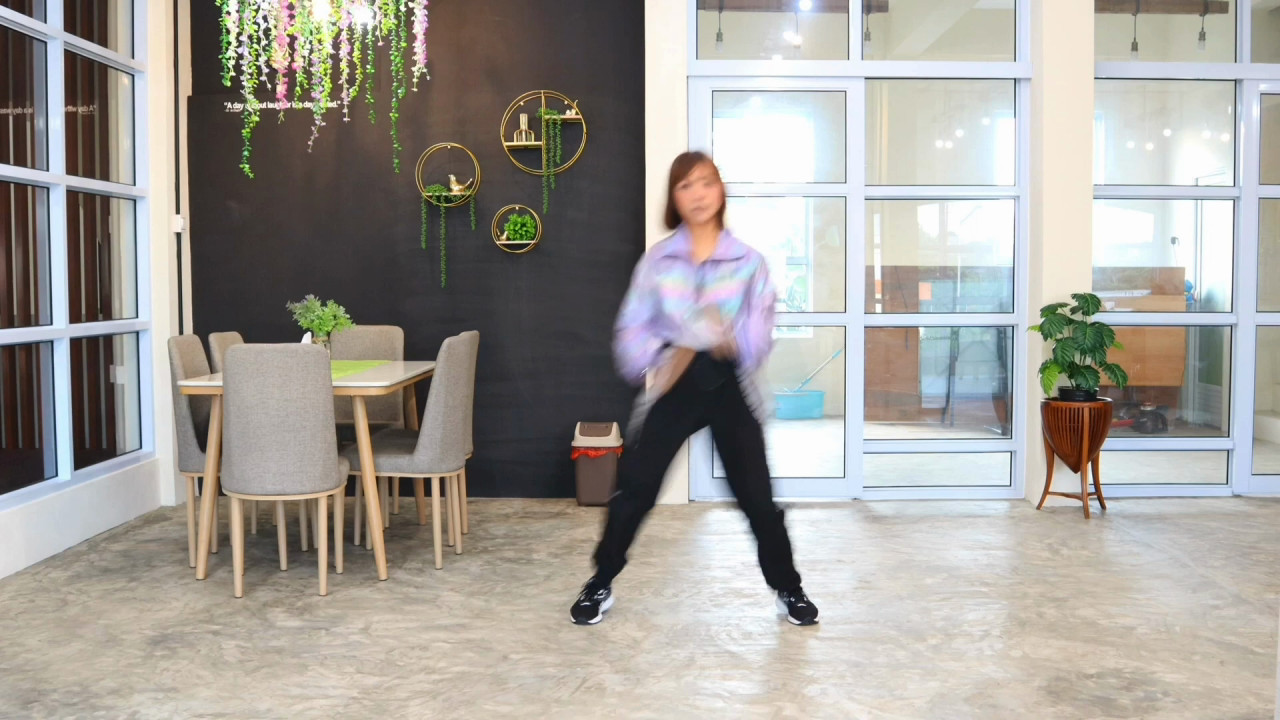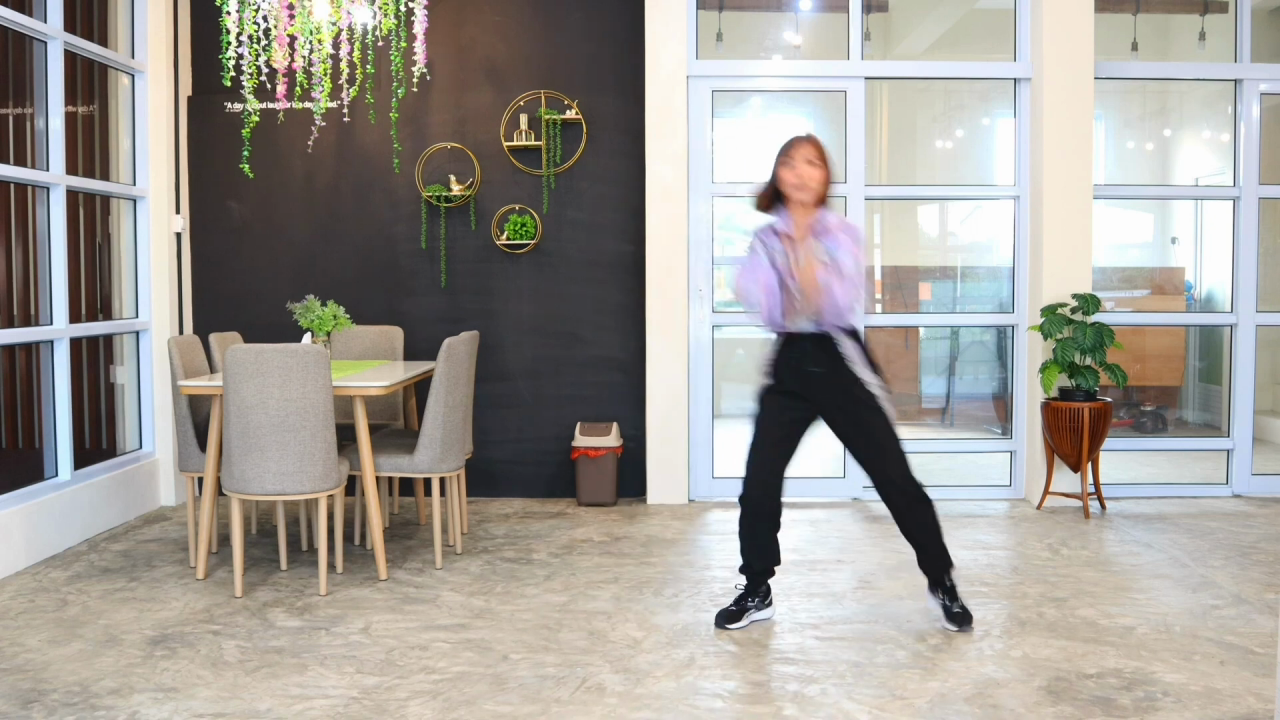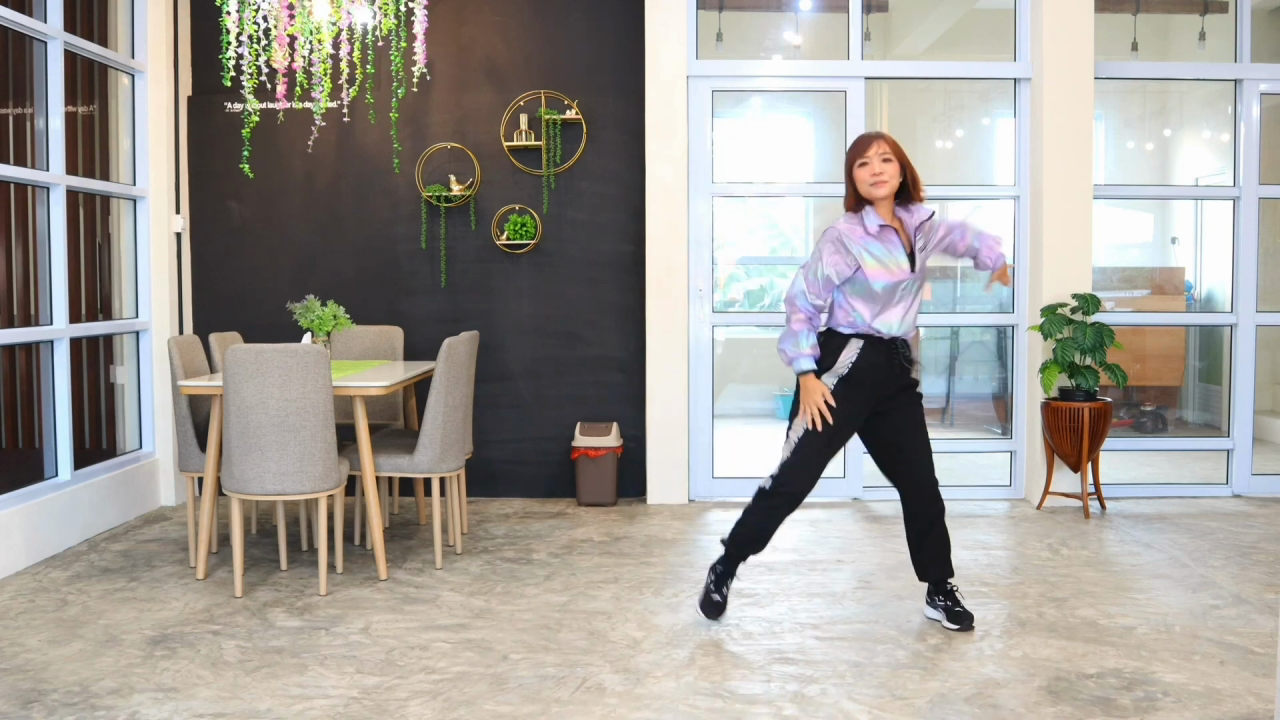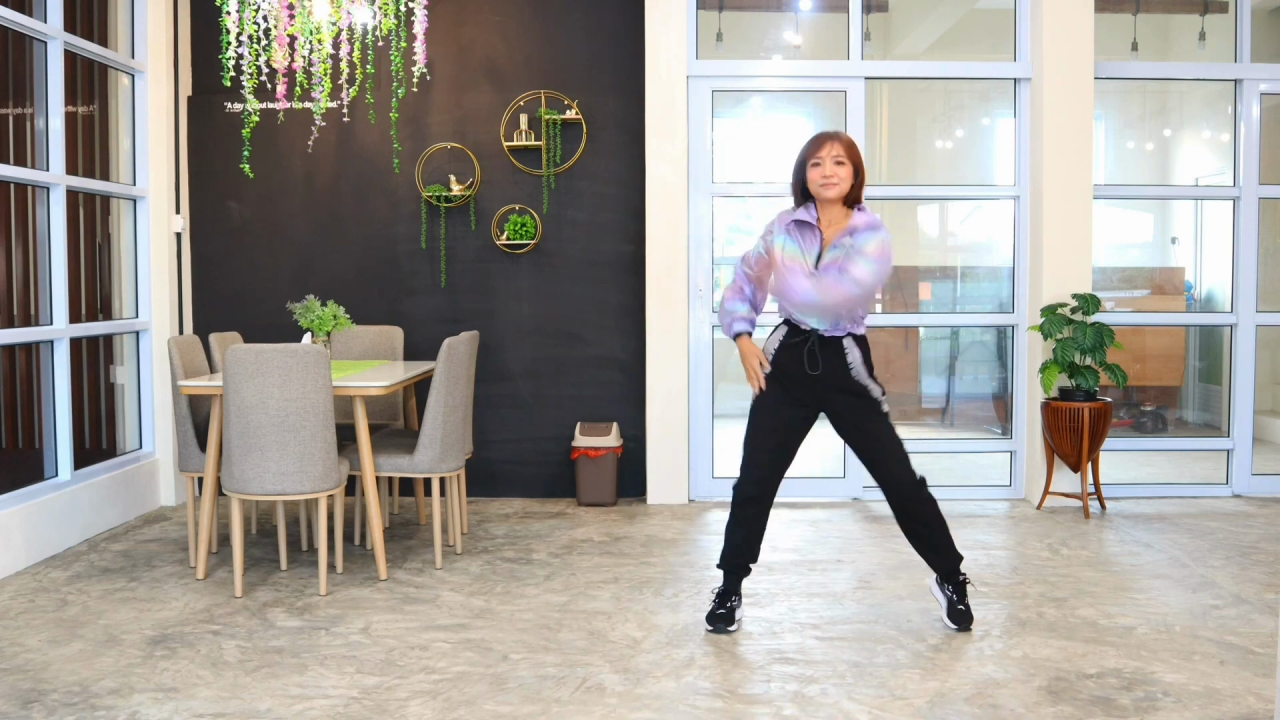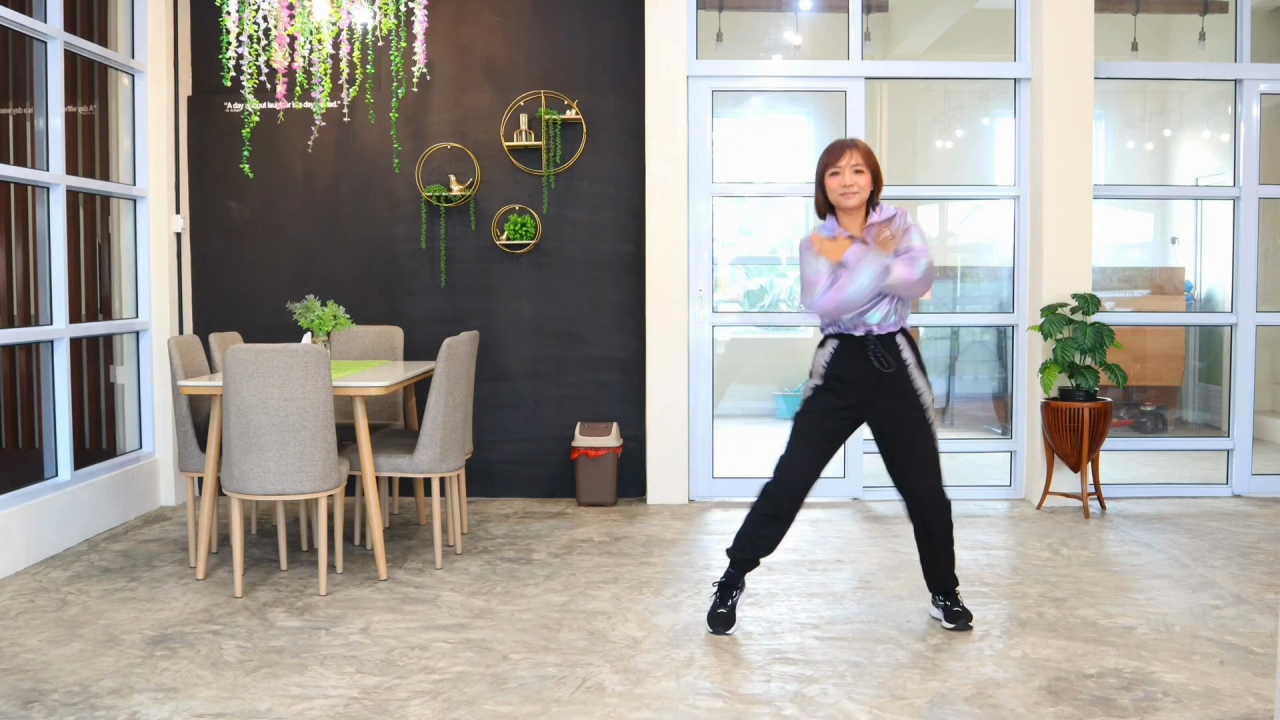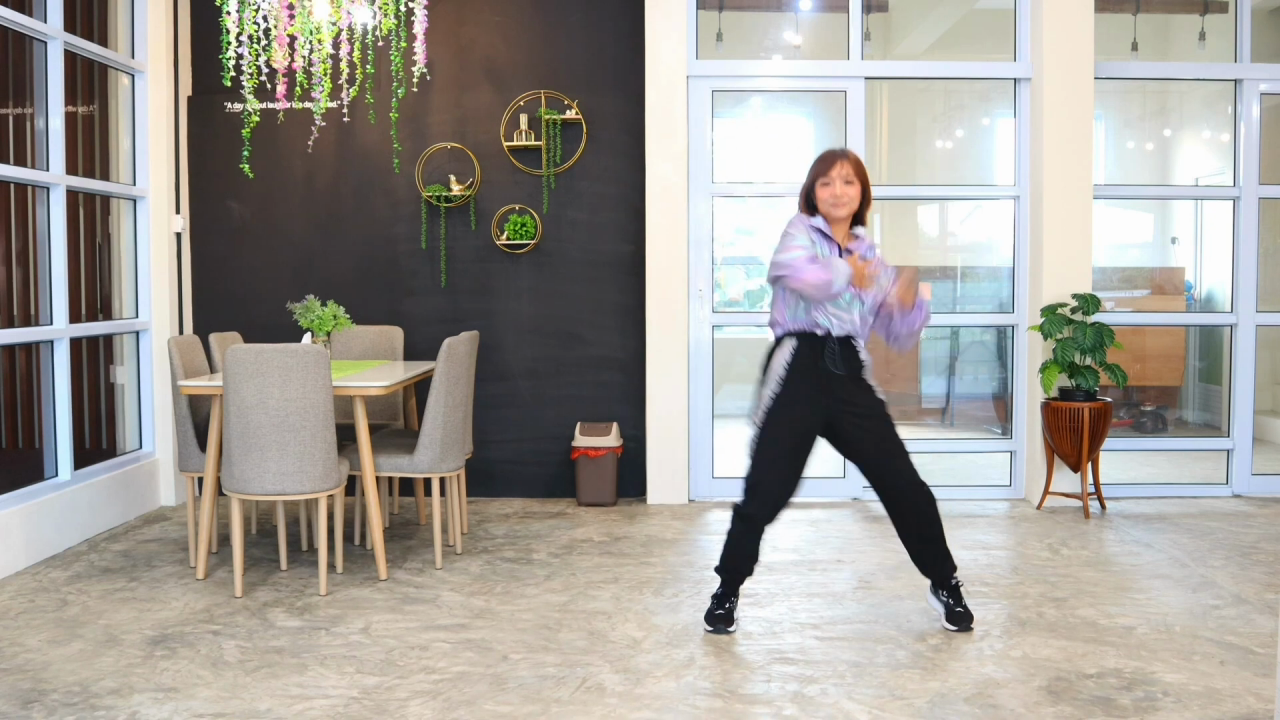
dt=0.4s
person 1, frame 1
left shoulder: (747, 260)
right shoulder: (656, 260)
left elbow: (761, 331)
right elbow: (631, 329)
left wrist: (732, 342)
right wrist: (653, 364)
left hip: (730, 381)
right hip: (672, 380)
left knee: (756, 495)
right knee: (633, 491)
left ankle: (787, 587)
right ankle: (602, 581)
person 1, frame 2
left shoulder: (840, 231)
right shoulder: (764, 238)
left elbow: (846, 302)
right elbow: (753, 293)
left wrist: (814, 285)
right wrist: (790, 294)
left hip: (843, 363)
right hip: (794, 360)
left knee: (896, 481)
right knee: (760, 483)
left ankle: (942, 585)
right ankle: (756, 591)
person 1, frame 3
left shoulder: (916, 220)
right shoulder: (844, 234)
left elbow: (950, 235)
right elbow: (803, 304)
left wrist: (992, 255)
right wrist: (808, 374)
left hip: (894, 370)
right hip: (846, 366)
left knee: (921, 484)
right knee: (794, 479)
left ankle: (939, 591)
right ankle: (724, 570)
person 1, frame 4
left shoulder: (871, 232)
right shoulder: (787, 224)
left elbow: (849, 295)
right elbow: (745, 277)
left wrist: (785, 279)
right wrist: (741, 332)
left hip: (844, 362)
right hip: (789, 360)
left knee: (897, 476)
right knee: (755, 478)
left ankle: (950, 578)
right ankle: (730, 588)
person 1, frame 5
left shoulder: (897, 222)
right shoulder: (817, 242)
left elbow: (914, 279)
right elbow: (827, 304)
left wrist: (854, 257)
right wrist: (874, 254)
left hip: (895, 363)
right hip: (840, 366)
left knee: (924, 486)
right knee: (790, 479)
left ankle: (943, 591)
right ankle: (733, 580)
person 1, frame 6
left shoulder: (872, 260)
right shoulder: (800, 230)
left elbow: (901, 337)
right elbow: (797, 275)
left wrist: (908, 303)
right wrist: (848, 278)
left hip: (848, 378)
right hip: (796, 369)
left knee: (903, 484)
right knee: (767, 491)
left ankle: (943, 582)
right ankle: (728, 589)
